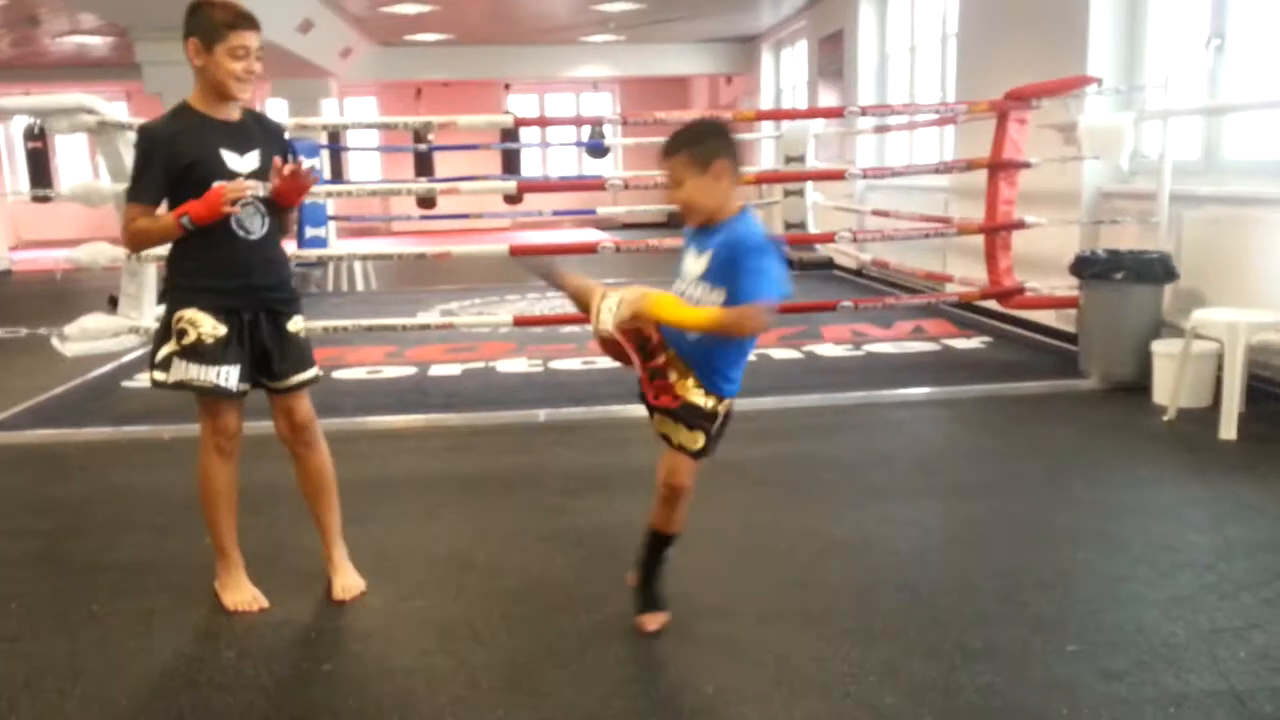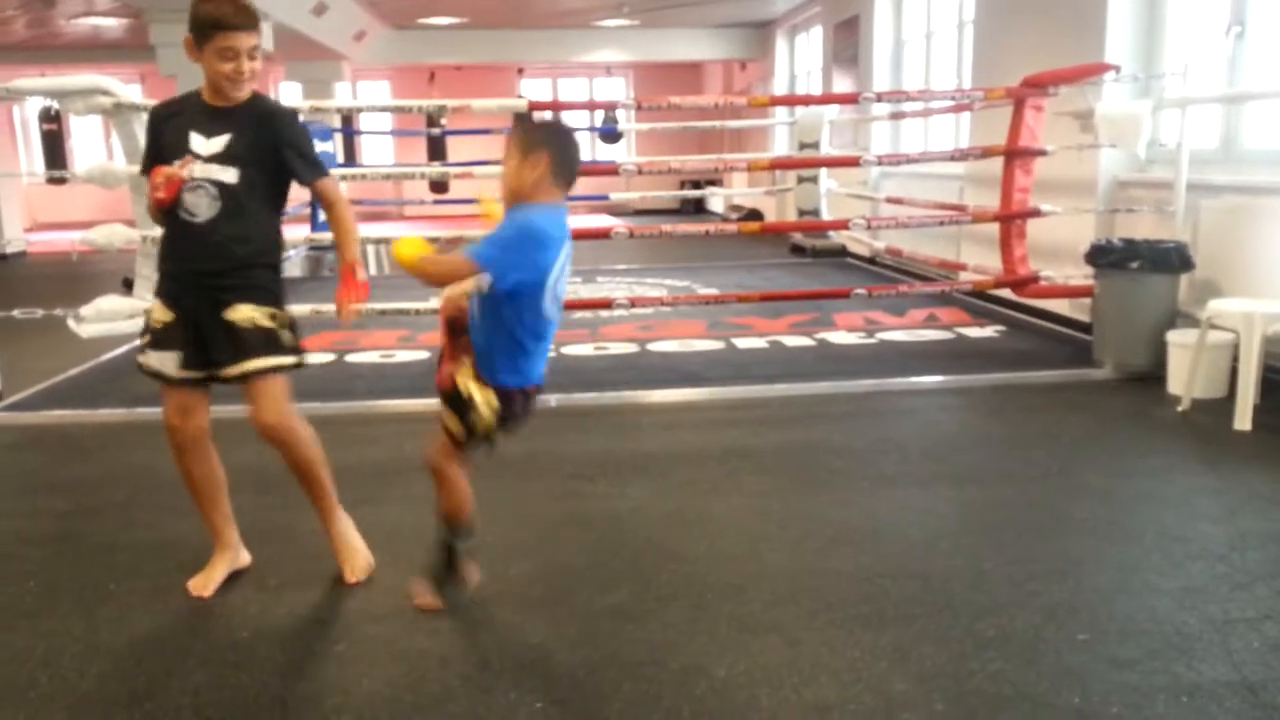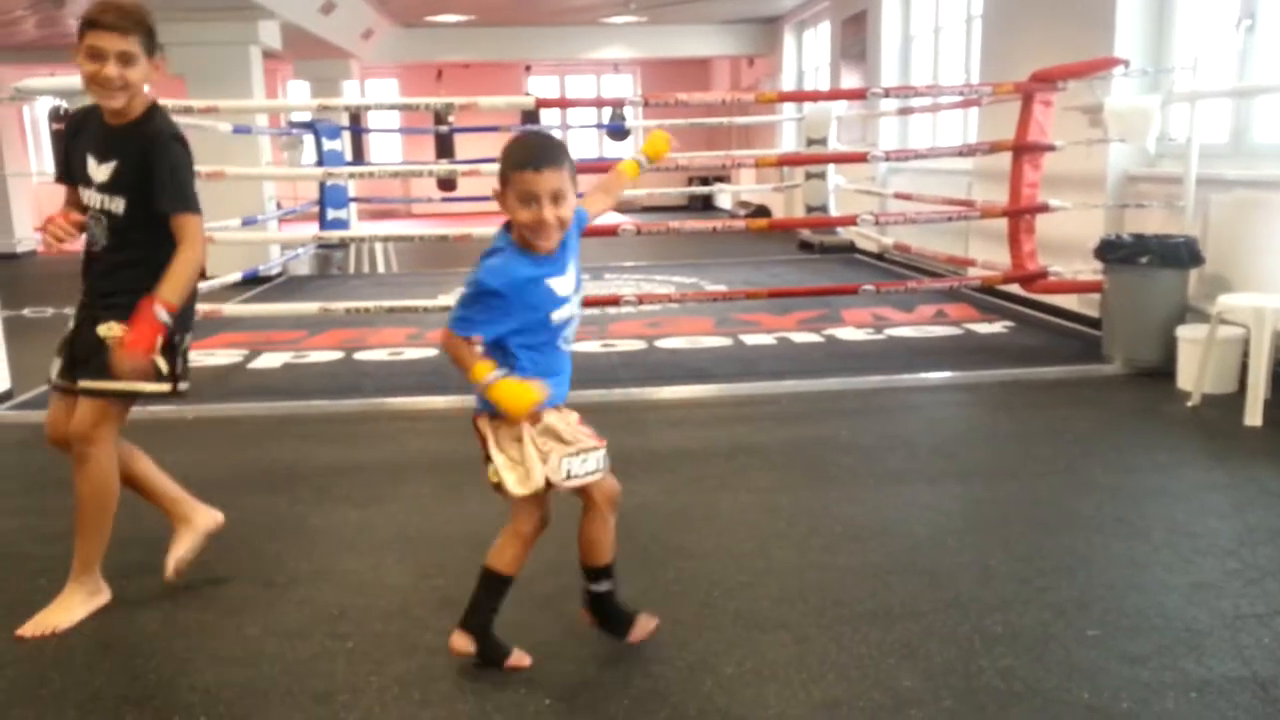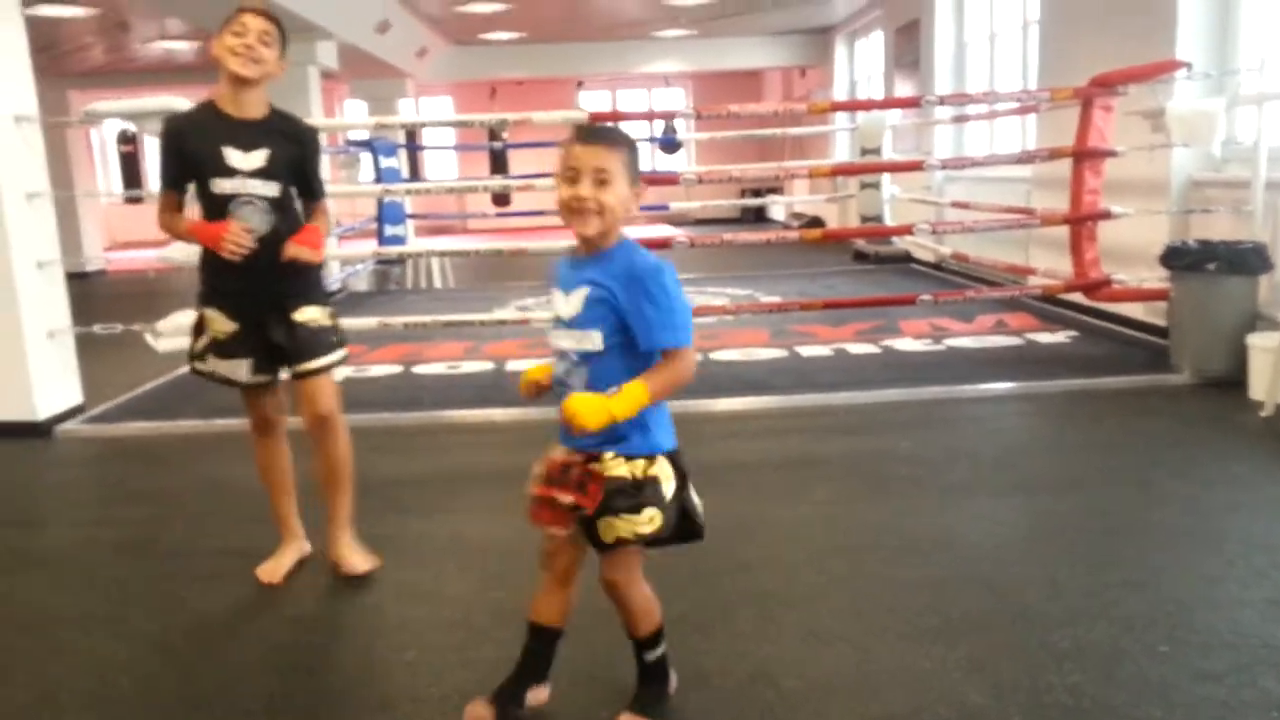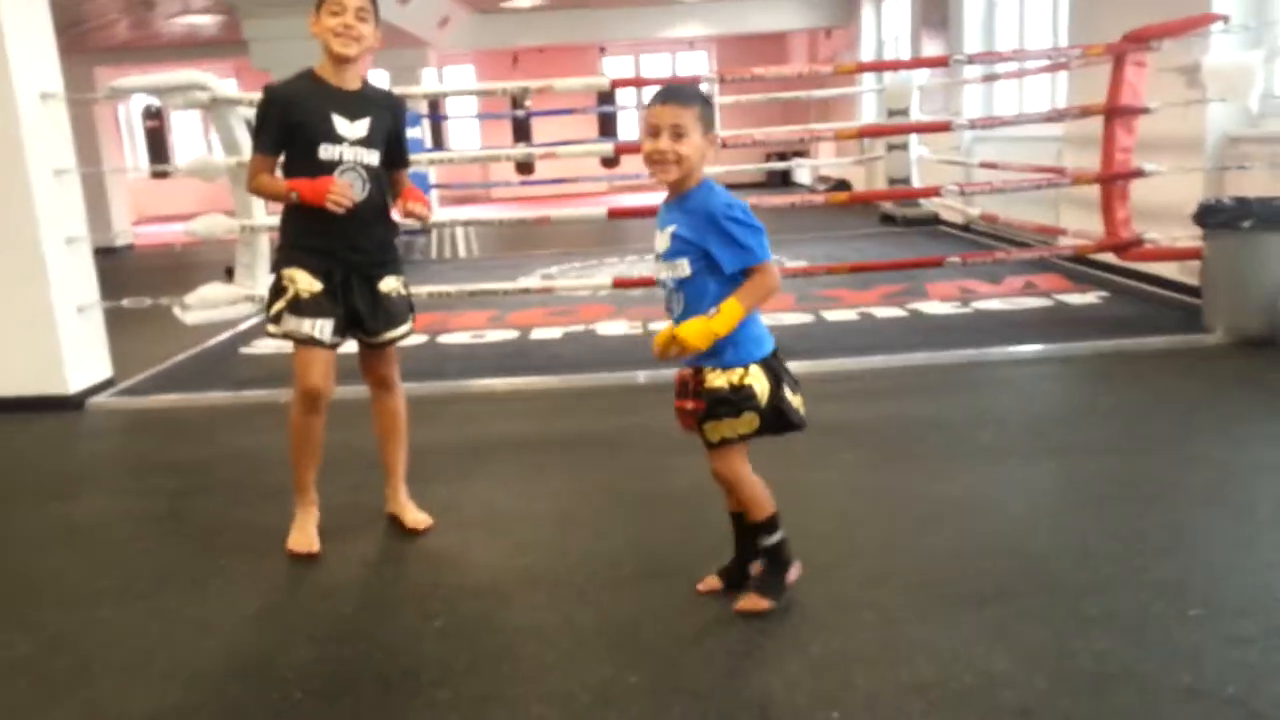
dt=0.7s
person 1, frame 1
left shoulder: (269, 133)
right shoulder: (164, 135)
right elbow: (133, 234)
left wrist: (291, 199)
right wrist: (196, 212)
left hip: (274, 300)
right hip: (207, 305)
left knee: (300, 425)
right knee: (221, 430)
left ankle: (336, 553)
right ankle: (228, 567)
person 1, frame 2
left shoulder: (274, 122)
right shoulder: (167, 118)
left elbow: (333, 198)
right elbow: (160, 212)
left wrist: (351, 270)
right wrist: (160, 194)
left hip: (247, 287)
right hip: (181, 290)
left knee: (273, 418)
right knee: (183, 425)
left ankle: (337, 522)
right ankle: (227, 547)
person 1, frame 3
left shoulder: (162, 141)
right shoulder: (78, 126)
left elbow: (193, 244)
left wrist: (152, 321)
right wrist: (61, 223)
left hip: (144, 304)
right hip: (100, 303)
left knee: (90, 430)
right knee: (63, 430)
left ankle: (86, 582)
right ankle: (190, 513)
person 1, frame 4
left shoulder: (296, 135)
right shoulder: (185, 130)
right elbow: (168, 216)
left wrist: (313, 237)
right wrist: (207, 234)
left hip: (295, 291)
right hip: (229, 298)
left knee: (323, 411)
right knee: (263, 418)
left ankle: (343, 535)
right ankle: (291, 537)
person 1, frame 5
left shoulder: (388, 107)
right shoulder: (287, 96)
right elbow: (257, 178)
left wrist: (413, 200)
right wrist: (306, 190)
left hip: (375, 259)
right hip: (310, 260)
left knee: (385, 377)
right knee: (312, 386)
left ankle: (397, 493)
right ankle: (305, 507)
person 2, frame 1
left shoulder: (752, 245)
right shoulder: (705, 230)
left elbow: (756, 318)
left wrist: (683, 313)
right wrist: (662, 306)
left hip: (703, 383)
right hip: (666, 340)
left knee: (677, 481)
right knee: (603, 307)
left ankle: (648, 579)
person 2, frame 2
left shoulder: (527, 228)
right shoulder: (549, 221)
left elbow: (449, 272)
left wrist: (411, 256)
left hip: (499, 375)
left knee: (444, 461)
right knee: (456, 304)
left ankle: (453, 563)
person 2, frame 3
left shoulder: (561, 232)
right shoulder: (502, 277)
left elbow: (595, 203)
right elbow: (456, 339)
left wrist: (640, 160)
right wrist: (496, 385)
left hip: (547, 406)
right hip: (523, 412)
left knee: (531, 518)
right knee: (603, 495)
left ankle: (476, 629)
right ankle: (605, 608)
person 2, frame 4
left shoulder: (643, 274)
right shoulder: (569, 269)
left elbow: (678, 365)
left wrist: (614, 407)
right wrist: (546, 376)
left hip: (631, 449)
right hip: (578, 446)
left knee: (620, 571)
right knee: (558, 559)
person 2, frame 5
left shoulder: (719, 209)
right shoulder: (669, 207)
left elbow: (765, 278)
left wrist: (711, 328)
right wrist: (674, 330)
left hip: (736, 362)
right hip: (705, 363)
left knee: (728, 463)
right knee: (726, 460)
left ankle: (777, 563)
right ankle: (747, 556)
